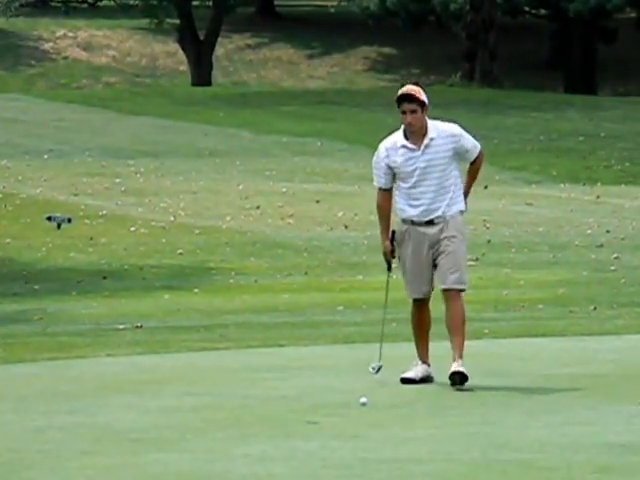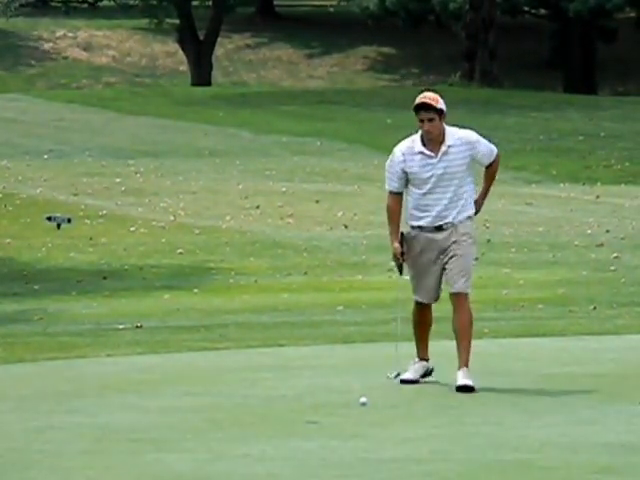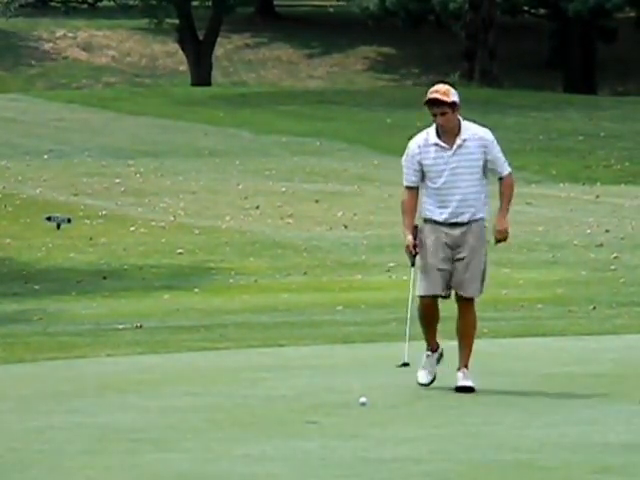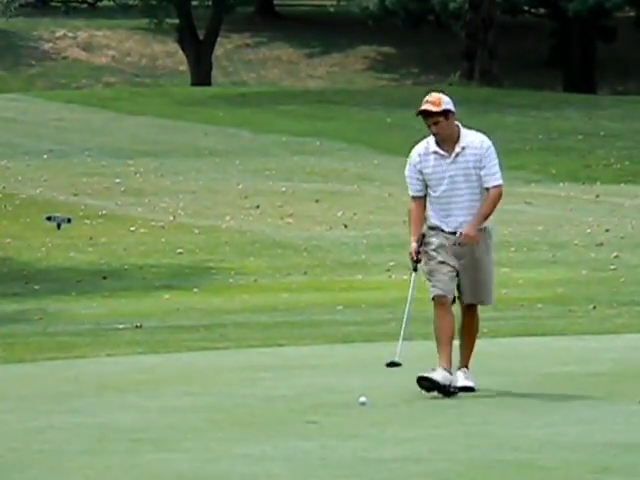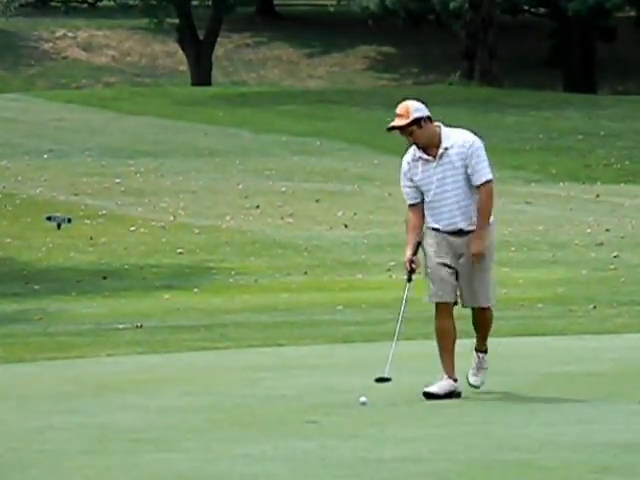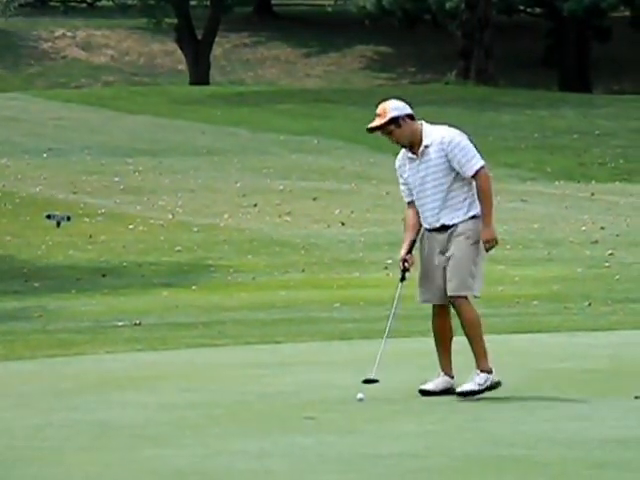
dt=0.3s
person 1, frame 1
left shoulder: (451, 134)
right shoulder: (387, 149)
left elbow: (477, 155)
right elbow: (384, 194)
left wrist: (465, 192)
right wrist: (385, 237)
left hip: (448, 223)
right hip: (412, 229)
left knee: (452, 291)
right knee: (419, 298)
left ankle: (457, 360)
right ankle: (423, 364)
person 1, frame 2
left shoulder: (467, 141)
right shoulder: (402, 153)
left elbow: (493, 157)
right elbow: (394, 197)
left wrist: (482, 197)
right wrist: (394, 239)
left hip: (458, 228)
right hip: (421, 233)
left knee: (460, 295)
right knee: (423, 300)
left ankle: (463, 369)
right ankle: (422, 361)
person 1, frame 3
left shoulder: (482, 138)
right shoulder: (418, 146)
left elbow: (505, 176)
right elbow: (411, 191)
left wrist: (502, 218)
right wrist: (408, 231)
left hip: (473, 228)
right hip: (433, 229)
left knee: (466, 300)
right knee: (427, 296)
left ankle: (463, 369)
right ankle: (432, 350)
person 1, frame 4
left shoulder: (481, 145)
right shoulder: (419, 155)
left elbow: (495, 190)
right elbow: (417, 200)
left wrist: (474, 225)
right wrist: (414, 239)
left hip: (474, 235)
right hip: (438, 237)
left knee: (470, 306)
right knee: (441, 300)
left ankle: (463, 368)
right ankle: (444, 371)
person 1, frame 5
left shoulder: (466, 143)
right shoulder: (409, 163)
left elbow: (485, 189)
right elbow: (415, 209)
left wrist: (481, 236)
right wrist: (410, 248)
left hip: (473, 235)
right hip: (437, 237)
left knee: (480, 305)
right knee: (443, 305)
left ankle: (480, 351)
right ankle: (449, 378)
person 1, frame 6
left shoulder: (448, 139)
right shoulder: (402, 161)
left elbow: (482, 176)
left wrist: (488, 223)
right wrist: (406, 245)
left hip: (463, 228)
right hip: (432, 235)
left knee: (458, 297)
right knee: (438, 306)
left ankle: (485, 371)
right ankle: (446, 376)
